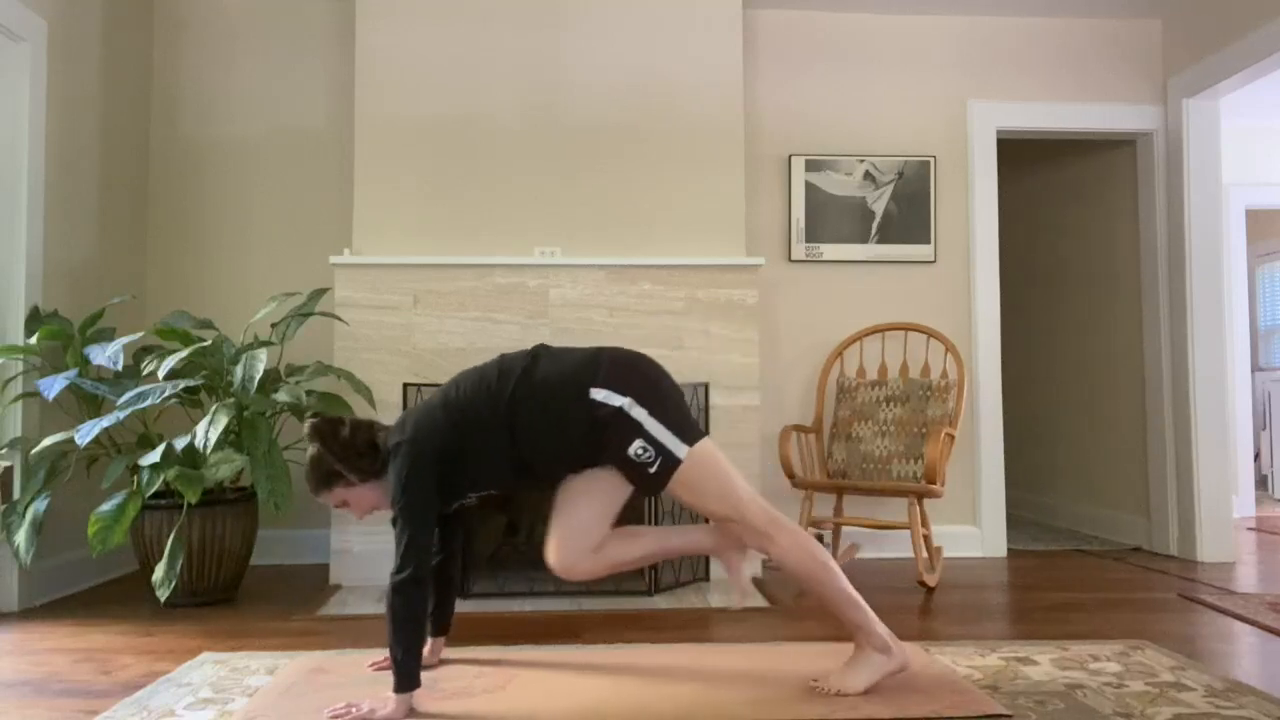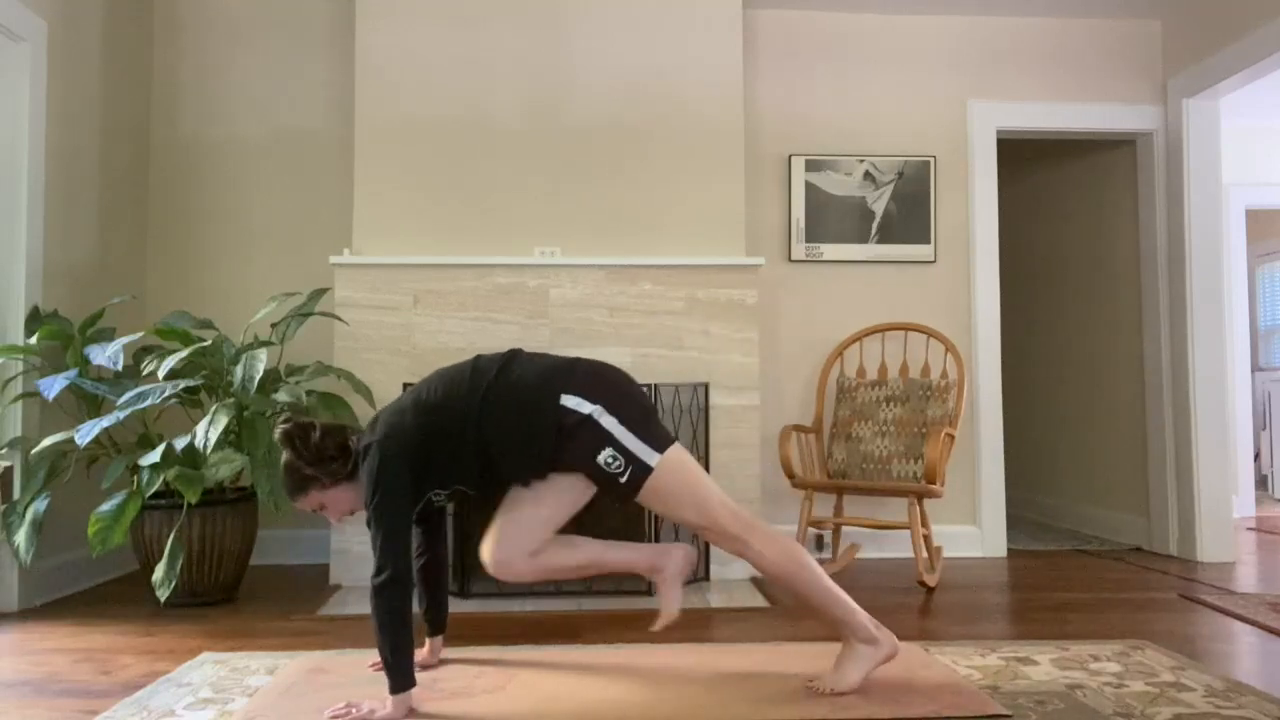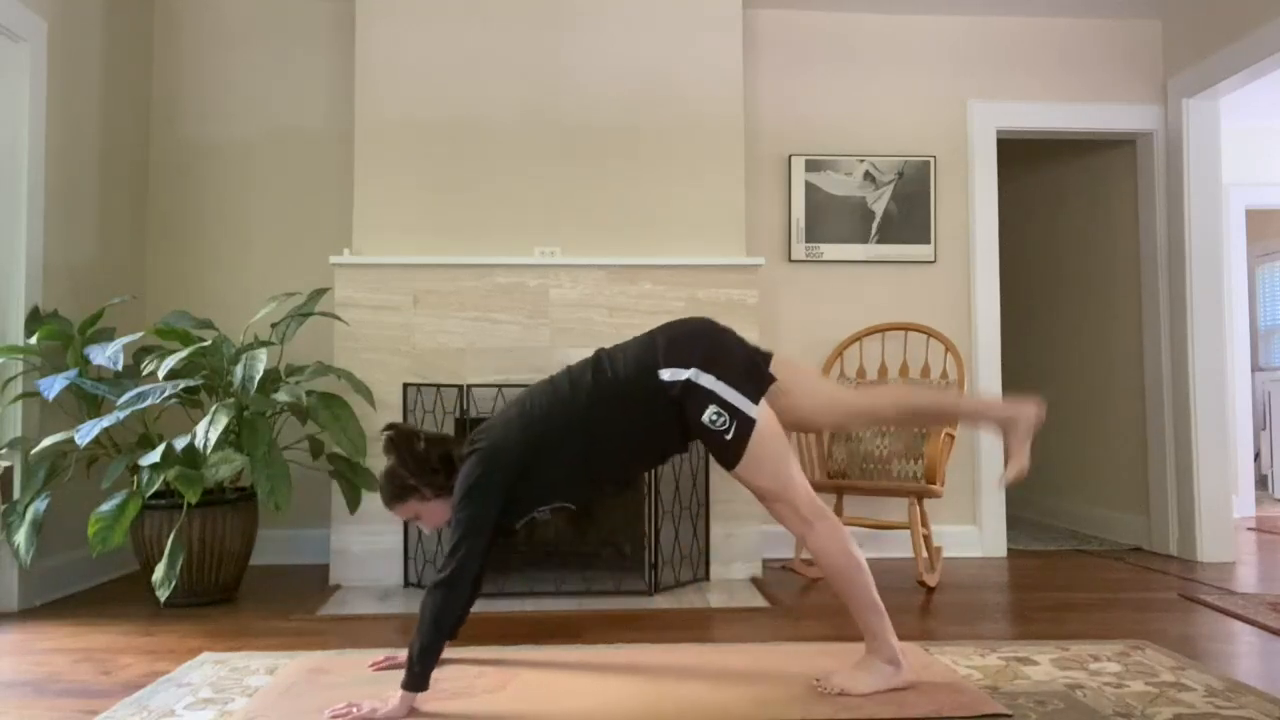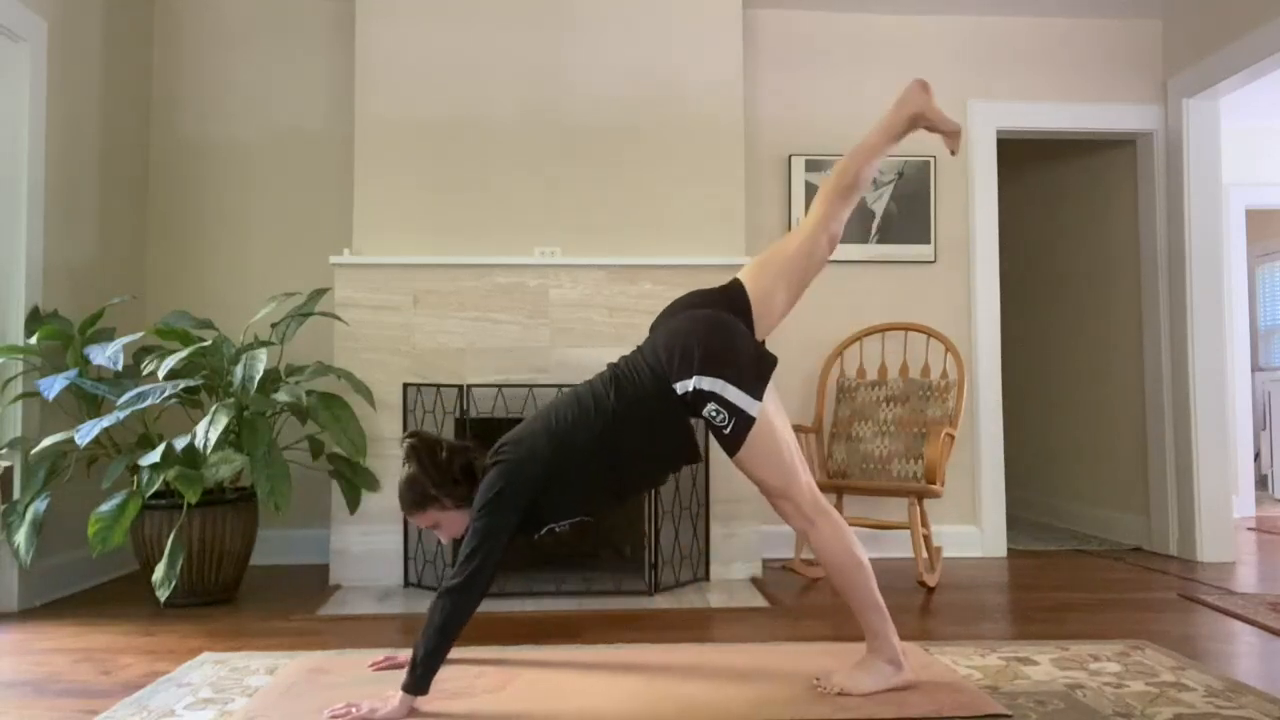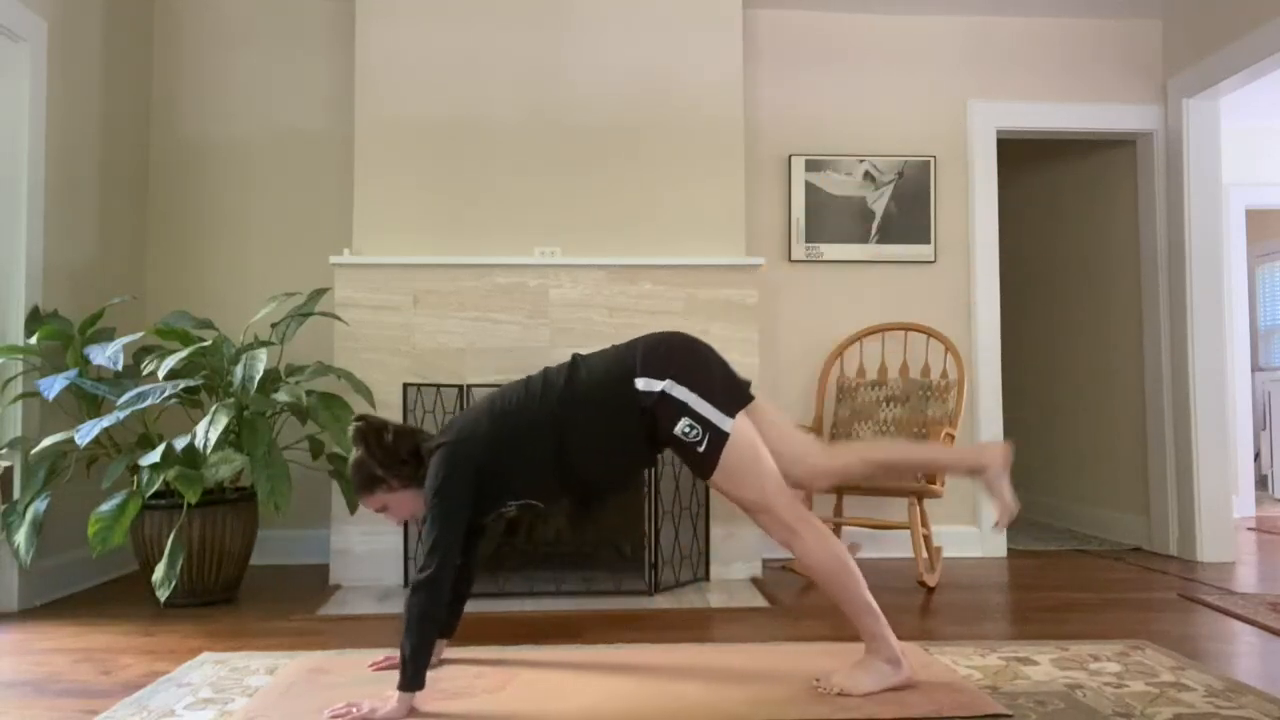
dt=0.5s
person 1, frame 1
left shoulder: (408, 457)
right shoulder: (423, 453)
left elbow: (410, 572)
right elbow: (443, 545)
right wrist: (433, 642)
left hip: (610, 397)
right hip: (598, 411)
left knee: (748, 518)
right knee: (569, 558)
left ankle: (878, 645)
right ankle: (712, 539)
person 1, frame 2
left shoulder: (381, 460)
right shoulder: (403, 453)
left elbow: (390, 575)
right elbow: (427, 543)
right wrist: (432, 639)
left hip: (583, 406)
right hip: (569, 420)
left knee: (726, 524)
right knee: (506, 557)
left ankle: (866, 637)
right ankle: (657, 561)
person 1, frame 3
left shoulder: (482, 471)
right shoulder: (485, 466)
left elbow: (452, 577)
right elbow: (473, 563)
right wrist: (428, 647)
left hip: (687, 371)
right hip: (684, 368)
left knee: (802, 509)
right knee: (852, 406)
left ankle: (886, 657)
right ankle: (1007, 413)
person 1, frame 4
left shoulder: (505, 480)
right shoulder: (501, 474)
left elbow: (465, 585)
right elbow: (465, 577)
right wrist: (423, 643)
left hip: (699, 366)
right hip: (692, 340)
left knee: (803, 508)
right knee: (819, 228)
left ankle: (886, 659)
right ankle: (911, 112)
person 1, frame 5
left shoulder: (451, 463)
right shoulder: (463, 460)
left elbow: (433, 574)
right elbow: (461, 557)
right wrist: (432, 641)
left hip: (659, 378)
right hip: (659, 379)
left knee: (783, 516)
right knee: (822, 468)
left ankle: (886, 656)
right ankle: (979, 458)
